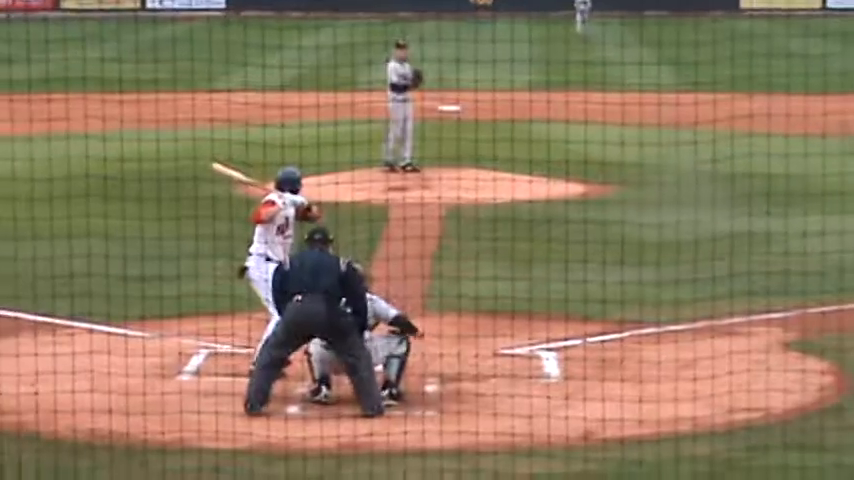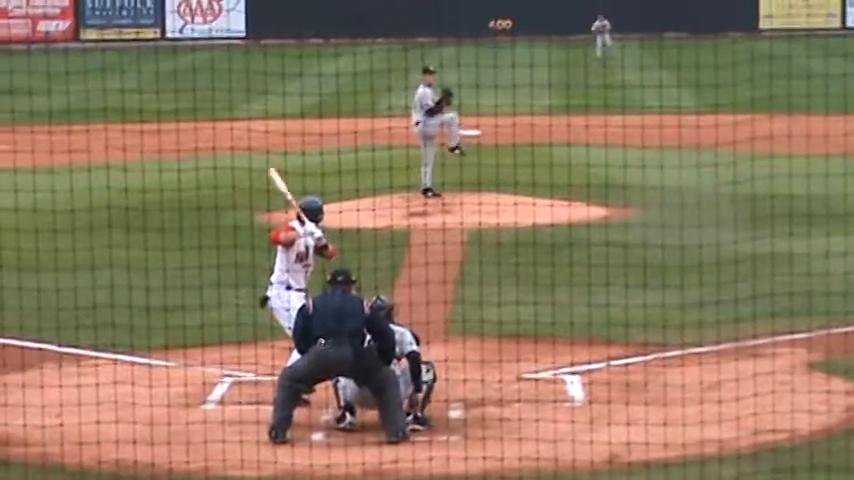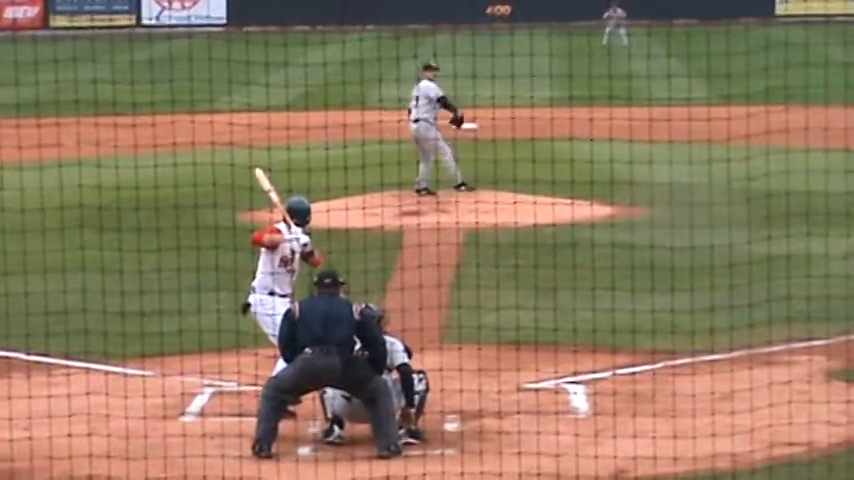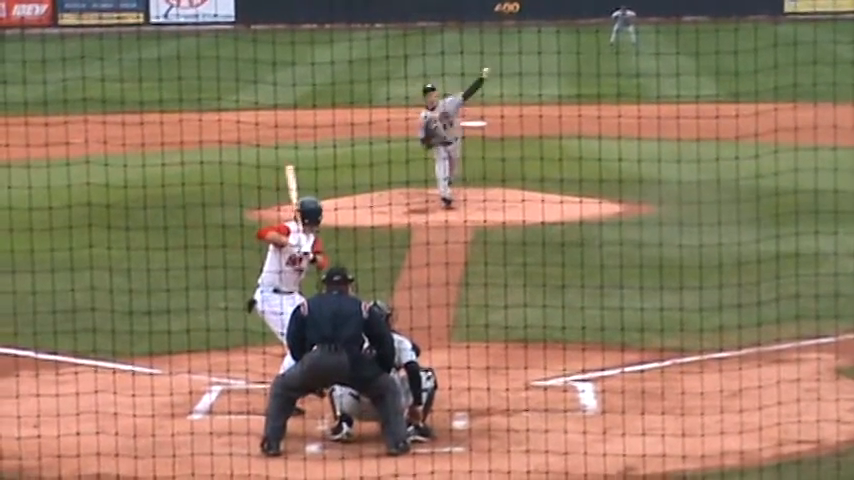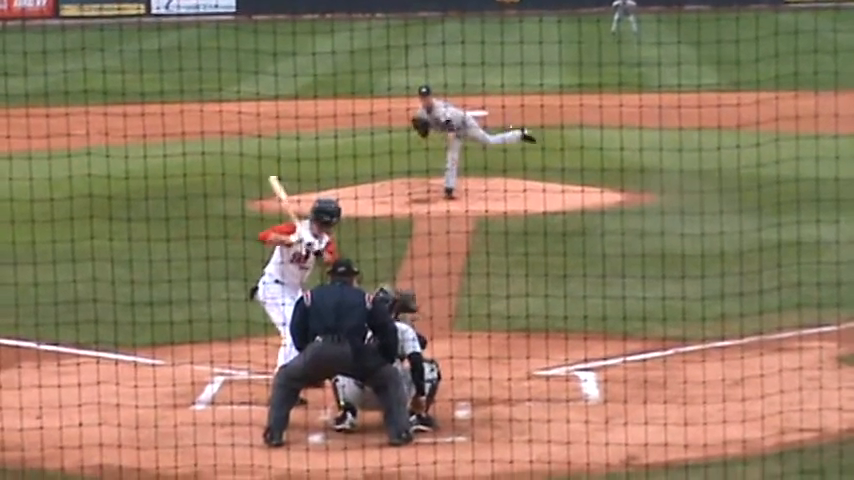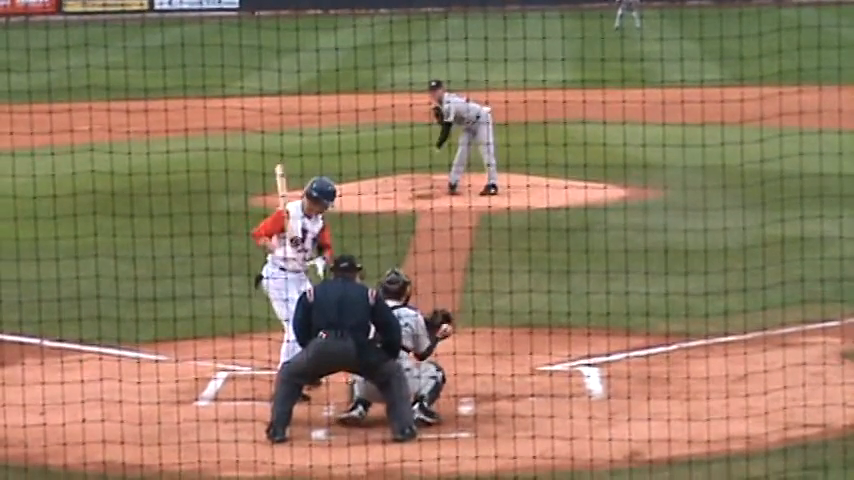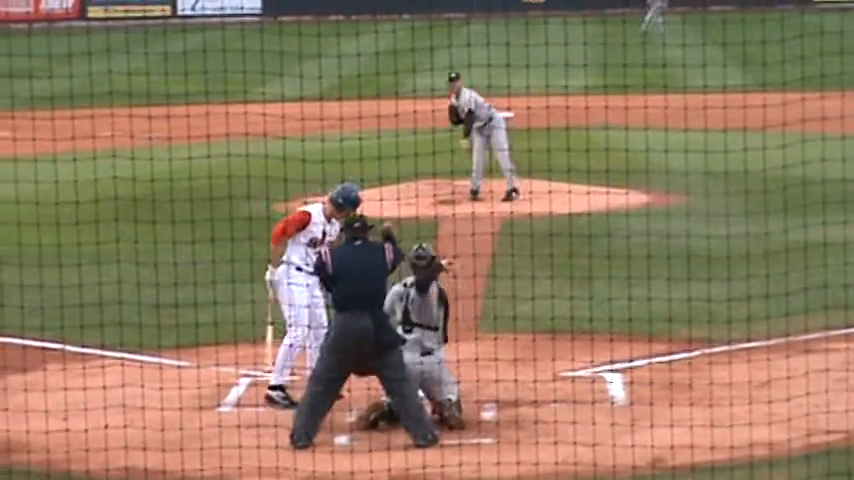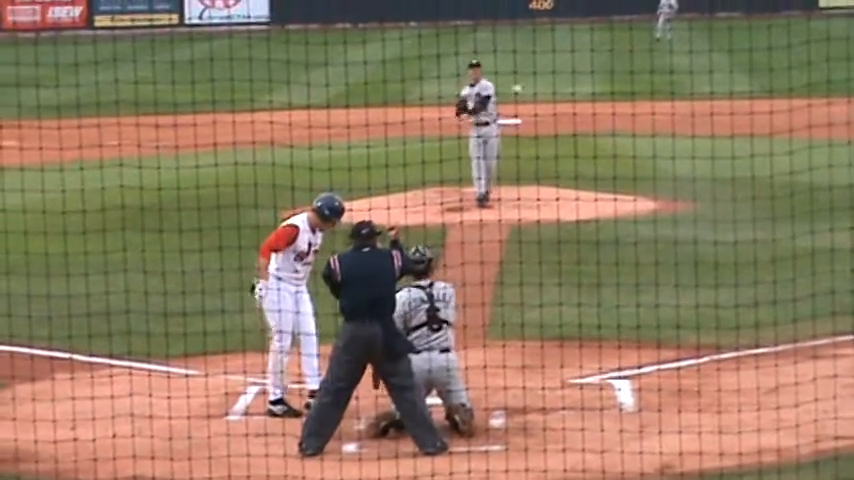
dt=0.5s
person 1, frame 1
left shoulder: (291, 206)
right shoulder: (272, 202)
left elbow: (314, 215)
right elbow: (257, 218)
left wrist: (303, 205)
right wrist: (282, 207)
left hip: (275, 268)
right hip: (262, 270)
right knee: (281, 315)
person 1, frame 2
left shoulder: (311, 234)
right shoulder: (293, 230)
left elbow: (331, 254)
right elbow: (275, 237)
left wrist: (321, 240)
right wrist: (303, 233)
left hip: (296, 295)
right hip: (284, 296)
person 1, frame 3
left shoulder: (298, 236)
right shoulder: (277, 231)
left elbow: (317, 262)
right elbow: (257, 238)
left wrist: (307, 247)
right wrist: (287, 236)
left hip: (282, 301)
right hip: (267, 301)
person 1, frame 4
left shoulder: (312, 239)
right shoulder: (287, 230)
left elbow: (322, 264)
right elbow: (263, 233)
left wrist: (311, 255)
right wrist: (291, 242)
left hip: (292, 296)
right hip: (272, 298)
person 1, frame 5
left shoulder: (326, 240)
right shoulder: (296, 229)
left elbow: (331, 260)
right elbow: (265, 236)
left wrist: (316, 249)
right wrist: (292, 239)
left hip: (294, 291)
right hip: (274, 288)
person 1, frame 6
left shoulder: (320, 222)
right shoulder: (287, 214)
left elbow: (327, 249)
right elbow: (259, 234)
left wrist: (322, 260)
right wrist: (278, 250)
left hip: (300, 277)
right hip: (278, 276)
right knee: (296, 328)
person 1, frame 7
left shoulder: (334, 225)
right shoulder: (307, 215)
right elbow: (277, 235)
right wrist: (273, 268)
left hip: (312, 280)
right hip: (292, 277)
left knee: (320, 329)
right knee: (297, 332)
right ankle: (276, 387)
person 1, frame 8
left shoulder: (317, 232)
right shoulder: (294, 227)
right elbow: (266, 249)
right wrist: (263, 283)
left hip: (299, 288)
right hip: (279, 287)
left knee: (310, 339)
right knee: (281, 343)
left ankle: (315, 394)
right ankle: (275, 401)
person 2, frame 1
left shoulder: (289, 263)
right shoulder: (341, 264)
left elbow: (278, 296)
right elbow: (358, 298)
right wrist: (359, 329)
left hip: (296, 312)
right hip: (328, 313)
left knee: (270, 353)
right knee: (357, 355)
left ankle: (253, 404)
right ankle: (372, 405)
person 2, frame 2
left shoulder: (312, 304)
right shoulder: (363, 305)
left elbow: (299, 339)
right elbow: (386, 338)
right wrist: (383, 362)
left hip: (320, 355)
right hip: (353, 355)
left knee: (288, 380)
right knee: (386, 381)
left ankle: (278, 432)
right ankle: (397, 431)
person 2, frame 3
left shoulder: (297, 309)
right shoulder: (354, 310)
left elbow: (285, 346)
right elbow: (377, 345)
right wrist: (375, 372)
left hip: (307, 364)
right hip: (343, 364)
left knee: (272, 391)
right knee: (379, 391)
left ankle: (262, 446)
right ankle: (389, 445)
person 2, frame 4
left shoulder: (305, 307)
right shoulder: (363, 308)
left elbow: (294, 344)
right elbow: (385, 343)
right wrist: (383, 369)
left hip: (316, 361)
right hip: (351, 362)
left knee: (281, 388)
right knee: (387, 389)
left ankle: (271, 443)
right ankle: (397, 442)
person 2, frame 5
left shoulder: (309, 297)
right shoulder: (366, 299)
left elbow: (298, 334)
right elbow: (388, 334)
right wrist: (386, 360)
left hip: (319, 352)
right hip: (354, 353)
left knee: (284, 379)
right knee: (390, 379)
left ankle: (274, 433)
right ankle: (399, 432)
person 2, frame 6
left shoulder: (312, 293)
right shoulder: (369, 294)
left elbow: (301, 331)
right elbow: (391, 330)
left wrist: (314, 352)
right wrist: (389, 356)
left hip: (322, 347)
right hip: (357, 349)
left knee: (288, 375)
right knee: (393, 375)
left ankle: (277, 430)
right ankle: (403, 428)
person 2, frame 7
left shoulder: (329, 256)
right shoulder: (384, 251)
left elbow: (326, 283)
right elbow: (397, 256)
right wrist: (389, 237)
left hip: (344, 324)
right hip: (376, 324)
left knee: (323, 380)
right knee: (398, 380)
left ankle: (302, 434)
right ankle: (422, 433)
person 2, frame 8
left shoulder: (338, 264)
right shoulder: (392, 259)
right elbow: (405, 264)
right wrist: (395, 242)
left hip: (353, 332)
right hip: (385, 331)
left knee: (333, 389)
right knee: (406, 388)
left ankle: (311, 443)
right ankle: (430, 442)
person 3, frame 1
right shoulder: (371, 299)
right elbow: (399, 321)
right wrist: (414, 331)
left hip: (330, 357)
left knee: (313, 345)
right knee: (400, 339)
left ankle: (322, 387)
right ankle: (390, 390)
person 3, frame 2
right shoulder: (400, 332)
right elbow: (414, 360)
right wrist: (418, 391)
left hip: (360, 395)
right knee: (427, 369)
left ankle: (346, 414)
right ankle: (414, 416)
person 3, frame 3
right shoulder: (391, 342)
right elbow: (406, 373)
right wrist: (409, 406)
left hip: (349, 409)
right knee: (419, 378)
left ankle: (335, 427)
right ankle: (408, 428)
person 3, frame 4
right shoulder: (399, 341)
right elbow: (413, 371)
right wrist: (416, 404)
left hip: (357, 407)
right knee: (427, 376)
left ankle: (344, 424)
right ankle: (416, 426)
person 3, frame 5
right shoulder: (404, 329)
right elbow: (416, 361)
right wrist: (420, 394)
left hip: (359, 395)
left knee: (339, 374)
right knee: (431, 367)
left ankle: (347, 414)
right ankle: (418, 416)
person 3, frame 6
right shoulder: (414, 316)
right elbow: (422, 354)
right wrist: (439, 337)
left hip: (368, 386)
left knee: (357, 378)
right knee: (435, 372)
left ankle: (358, 407)
right ankle: (421, 407)
person 3, frame 7
left shoulder: (398, 289)
right shoulder: (431, 289)
right elbow: (421, 283)
right wrist: (440, 266)
left hip: (402, 360)
right hip: (431, 360)
left knee: (396, 406)
right knee: (450, 403)
left ankle: (383, 410)
right ankle: (446, 408)
person 3, frame 8
left shoulder: (402, 297)
right shoulder: (448, 290)
left hip: (415, 362)
right hip: (445, 360)
right knee: (460, 408)
left ankle: (389, 420)
right ankle: (459, 413)
person 4, frame 1
left shoulder: (407, 66)
right shoulder: (392, 66)
right elbow: (393, 87)
left wrist: (414, 83)
right wrist: (409, 85)
left hip: (407, 102)
right hip: (397, 103)
left knee: (408, 133)
right knee: (394, 134)
left ankle: (406, 162)
right ankle: (388, 162)
person 4, frame 2
left shoulder: (429, 90)
right shoulder: (424, 91)
left elbow: (433, 107)
right elbow: (430, 111)
left wrist: (441, 101)
right wrist: (443, 104)
left hip: (426, 127)
right hip: (425, 125)
left knee: (428, 159)
right knee: (453, 117)
left ankle: (426, 187)
right ankle: (455, 146)
person 4, frame 3
left shoulder: (417, 88)
right shoulder: (431, 86)
left elbow: (411, 110)
right elbow: (442, 101)
right wrist: (457, 112)
left hip: (416, 127)
right hip: (425, 126)
left knee: (426, 158)
right knee: (445, 152)
left ankle: (421, 186)
right ankle: (459, 183)
person 4, frame 4
left shoulder: (448, 103)
right shoulder: (424, 116)
left elbow: (468, 94)
right elbow: (423, 138)
left wrist: (482, 78)
right wrist: (429, 142)
left hip: (453, 142)
right hip: (438, 144)
left knee: (454, 168)
right knee: (442, 167)
left ankle: (448, 184)
right ankle: (445, 197)
person 4, frame 5
left shoulder: (440, 109)
right shoulder: (421, 113)
left elbow: (448, 123)
right elbow: (423, 132)
left wrist: (451, 132)
right wrist: (420, 127)
left hip: (466, 125)
right hip: (455, 133)
left knee: (491, 141)
right knee: (452, 160)
left ankle: (520, 134)
right ankle: (449, 189)
person 4, frame 6
left shoulder: (448, 104)
right shoulder: (442, 103)
left elbow: (447, 128)
right elbow: (445, 123)
left wrist: (438, 145)
right wrist: (439, 116)
left hip: (481, 120)
right hip: (468, 125)
left knee: (487, 151)
right knee: (462, 152)
left ankle: (492, 184)
right ankle: (452, 184)
person 4, frame 7
left shoulder: (467, 96)
right shoulder: (454, 99)
left elbow: (470, 118)
right elbow: (456, 121)
left wrist: (465, 138)
right wrist: (453, 113)
left hip: (494, 123)
right hip: (480, 128)
left knee: (502, 154)
right knee: (478, 158)
left ankle: (512, 190)
right ankle: (475, 190)
person 4, frame 8
left shoulder: (487, 86)
right shoulder: (465, 91)
left elbow: (482, 104)
right elbow: (460, 113)
left wrist: (468, 113)
right wrist: (460, 110)
left hip: (491, 128)
right hip: (475, 129)
left knee: (491, 161)
right knee: (477, 161)
left ankle: (486, 190)
right ankle: (481, 195)
